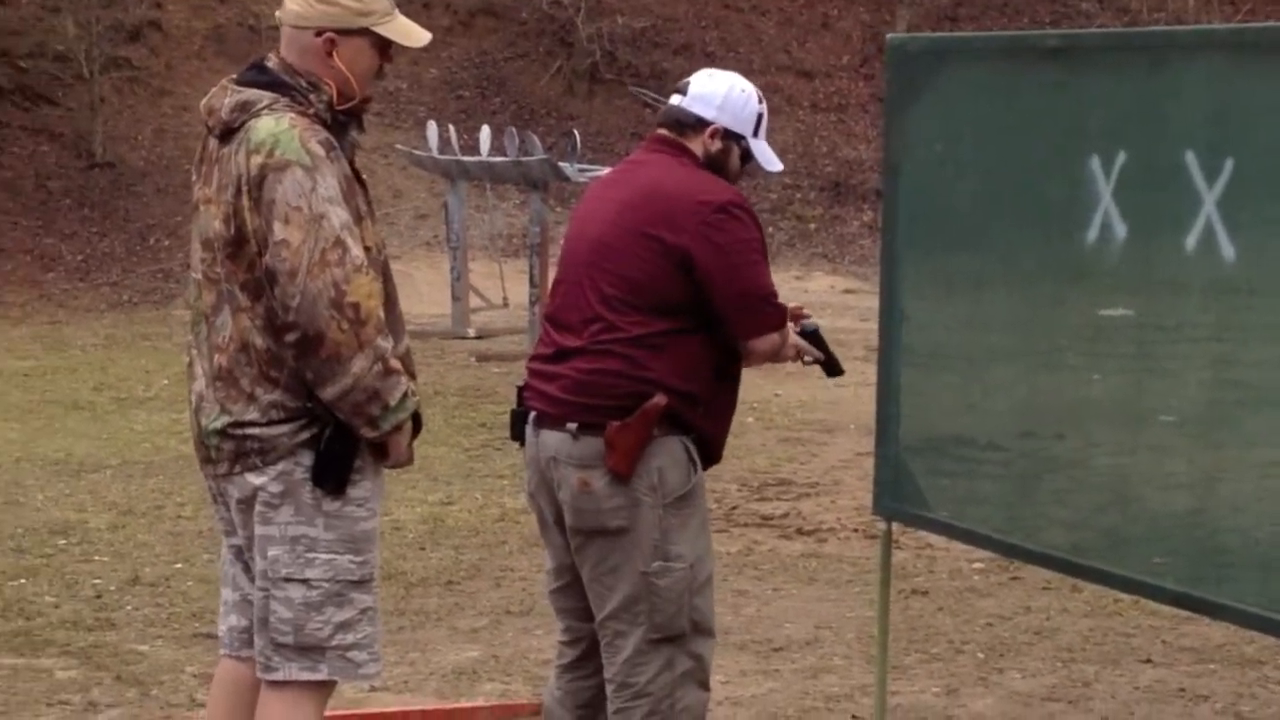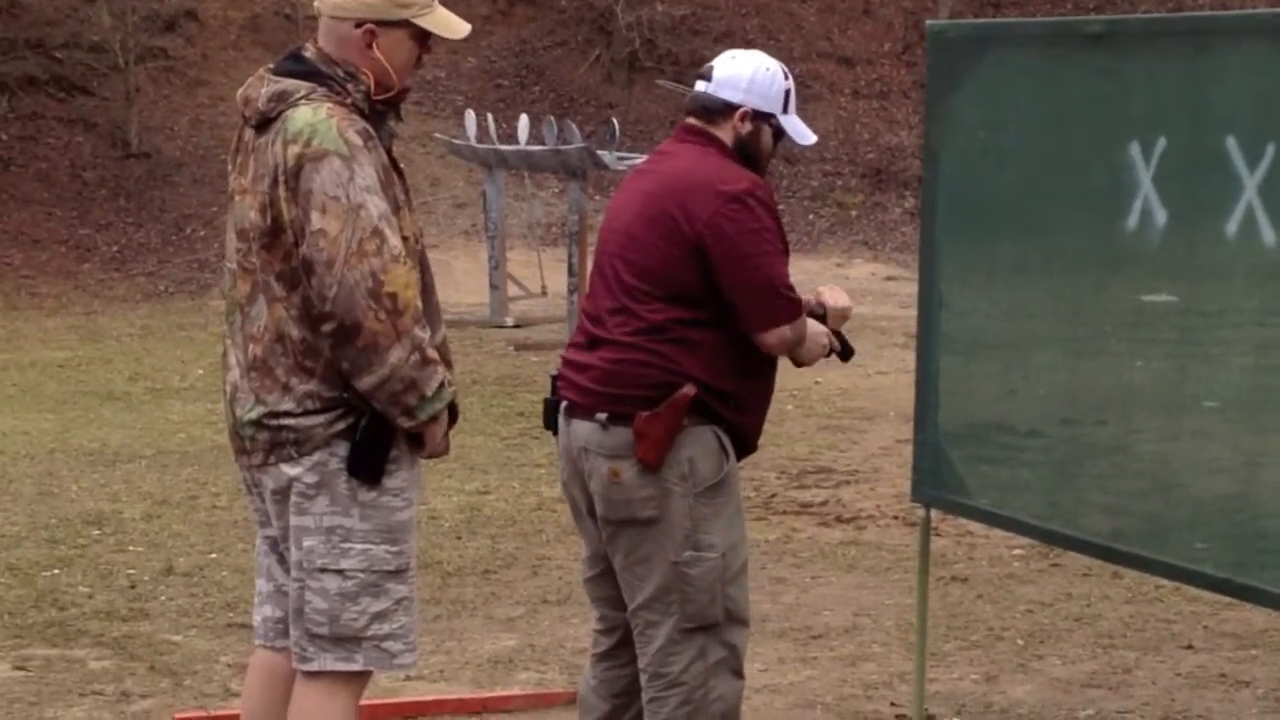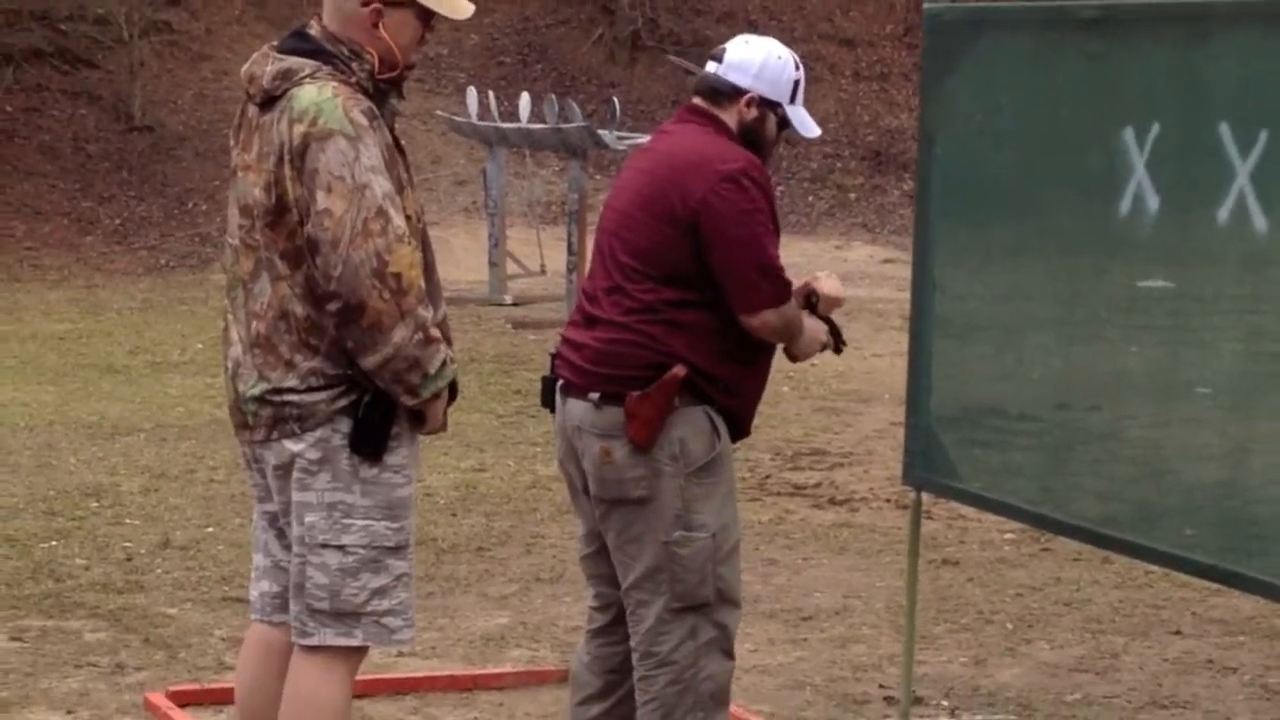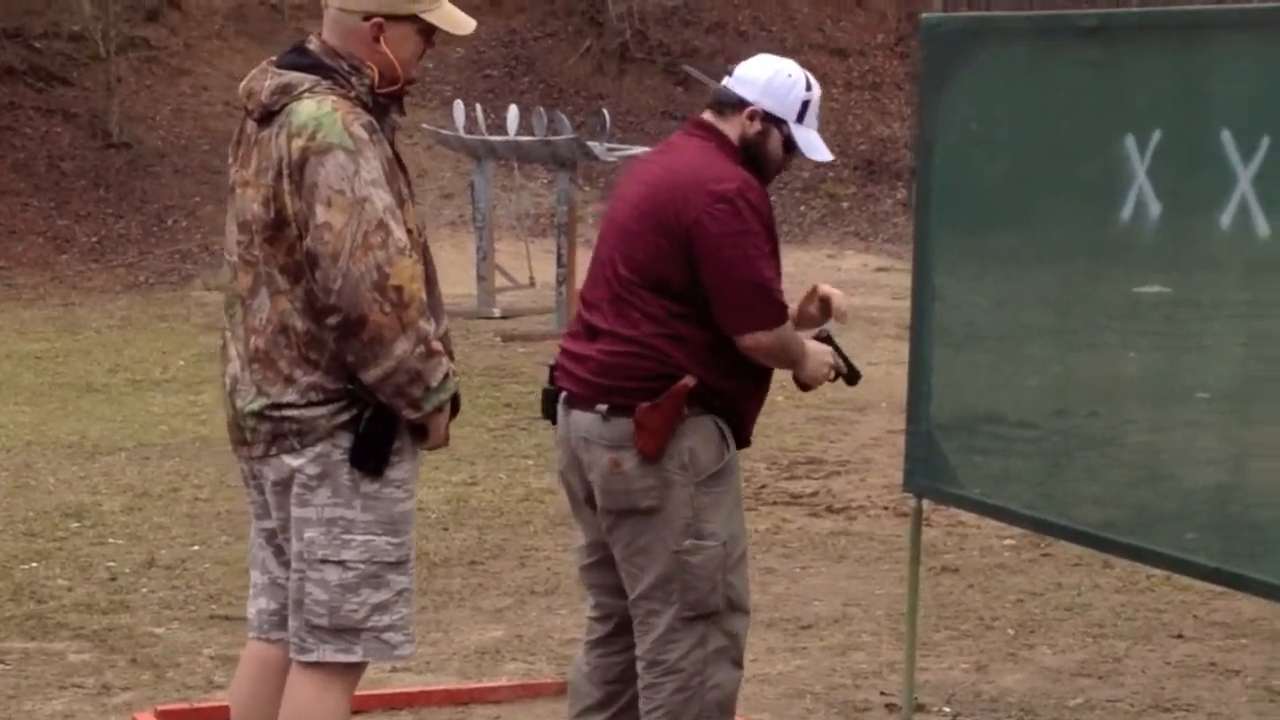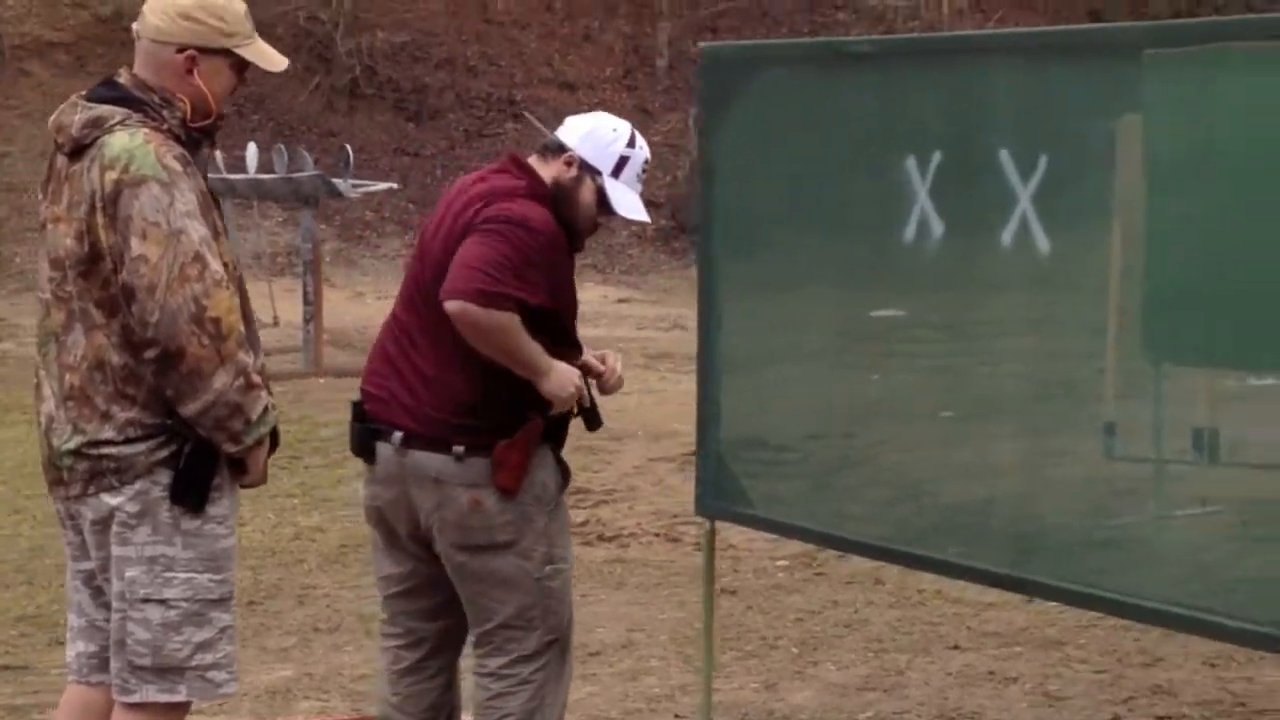
dt=0.5s
person 1, frame 1
left shoulder: (236, 131)
right shoulder: (291, 144)
right elbow: (326, 307)
right wrist: (390, 413)
left hip: (243, 426)
right hip: (303, 441)
left knee: (249, 645)
person 1, frame 2
left shoulder: (274, 119)
right shoulder: (330, 133)
right elbow: (364, 297)
right wrist: (426, 401)
left hip: (277, 418)
right hip: (339, 433)
left knee: (284, 635)
right knee: (336, 655)
person 1, frame 3
left shoulder: (275, 97)
right shoulder: (333, 113)
right elbow: (368, 274)
right wrist: (427, 378)
left hip: (275, 391)
right hip: (340, 408)
left knee: (279, 612)
right knee: (332, 631)
person 1, frame 4
left shoulder: (273, 113)
right shoulder: (333, 128)
right elbow: (369, 289)
right wrist: (429, 393)
left hip: (276, 406)
right hip: (340, 424)
left knee: (277, 630)
right knee: (330, 649)
person 1, frame 5
left shoulder: (82, 147)
right shoulder: (145, 160)
right elbow: (186, 322)
right wrist: (249, 425)
left hip: (88, 446)
right hip: (156, 462)
person 2, frame 1
left shoulder: (611, 187)
right shoulder: (708, 203)
right elbow: (761, 341)
left wrist: (763, 325)
right wrist: (786, 341)
left hip: (554, 435)
left knee: (588, 641)
right knee: (658, 651)
person 2, frame 2
left shoulder: (652, 175)
right shoulder: (730, 190)
right elbow: (774, 331)
left wrist: (804, 304)
right wrist: (810, 336)
left hip: (591, 427)
right hip: (660, 444)
left knee: (624, 633)
right knee: (693, 641)
person 2, frame 3
left shoulder: (662, 153)
right shoulder: (728, 170)
right elbow: (761, 312)
left wrist: (795, 295)
right wrist: (801, 328)
left hip: (591, 407)
right hip: (654, 424)
left knee: (620, 610)
right knee: (686, 619)
person 2, frame 4
left shoulder: (663, 164)
right shoulder: (725, 188)
right elbow: (755, 334)
left wrist: (795, 314)
right wrist: (803, 356)
left hip: (590, 417)
right hip: (658, 435)
left knee: (618, 617)
right knee: (692, 628)
person 2, frame 5
left shoulder: (486, 191)
right shoulder: (524, 219)
right elbow: (470, 305)
left wrist: (573, 362)
right wrist: (545, 372)
left hip: (396, 449)
right hip: (477, 463)
left knee: (417, 642)
right knee: (522, 650)
